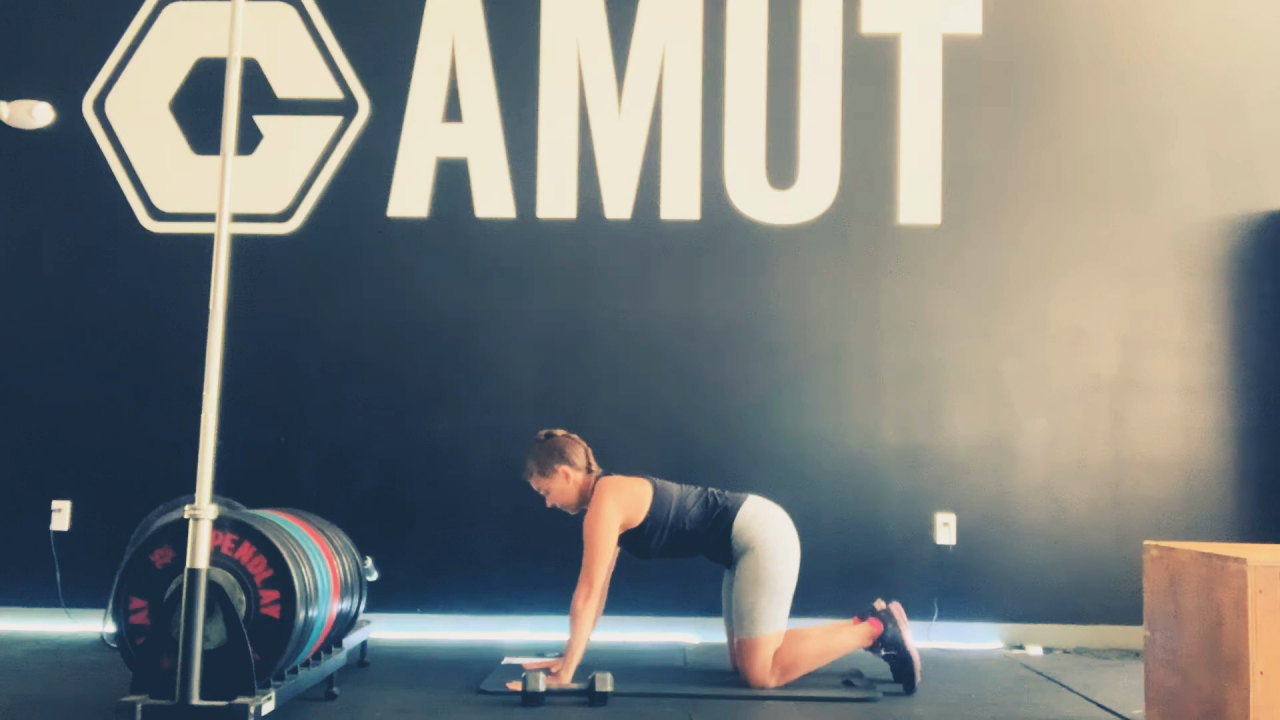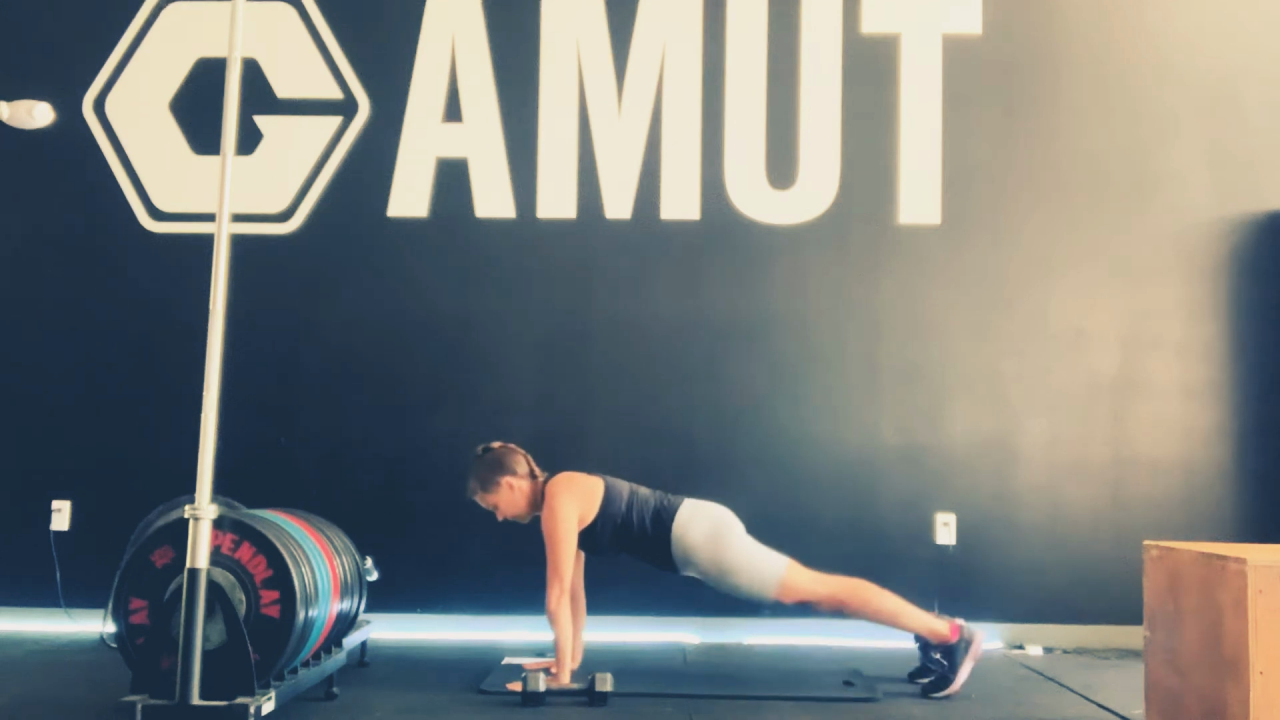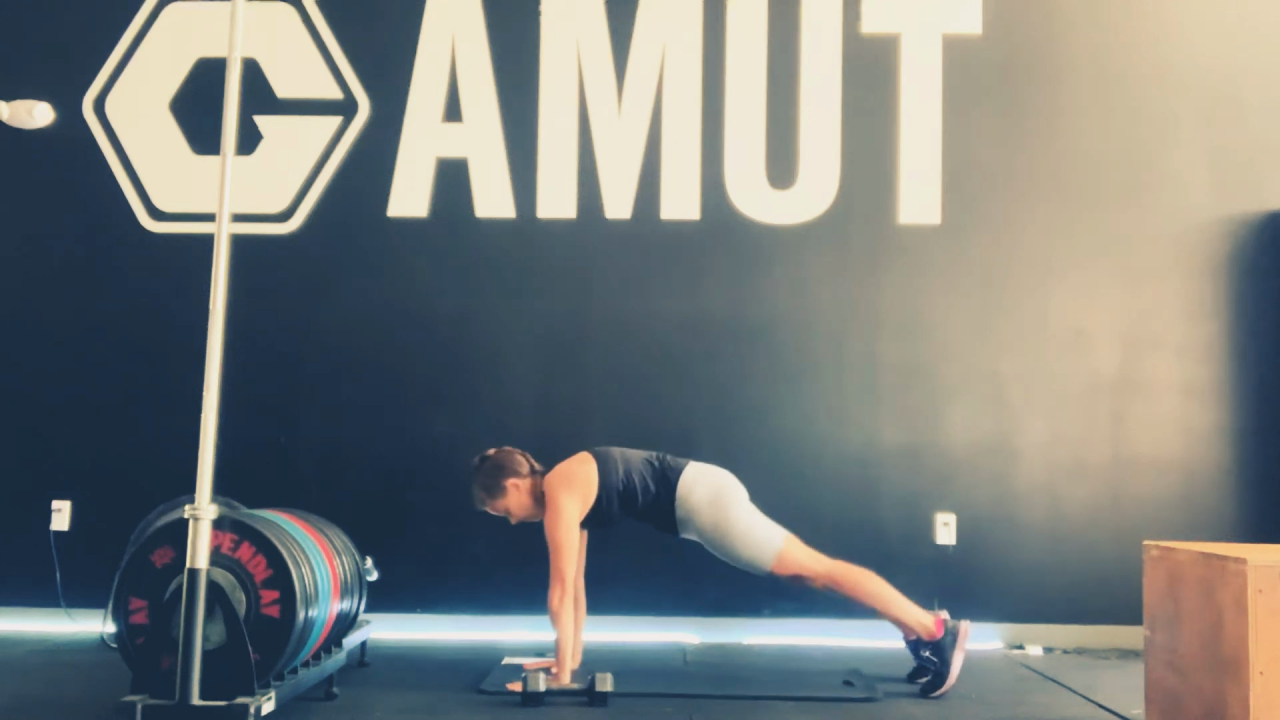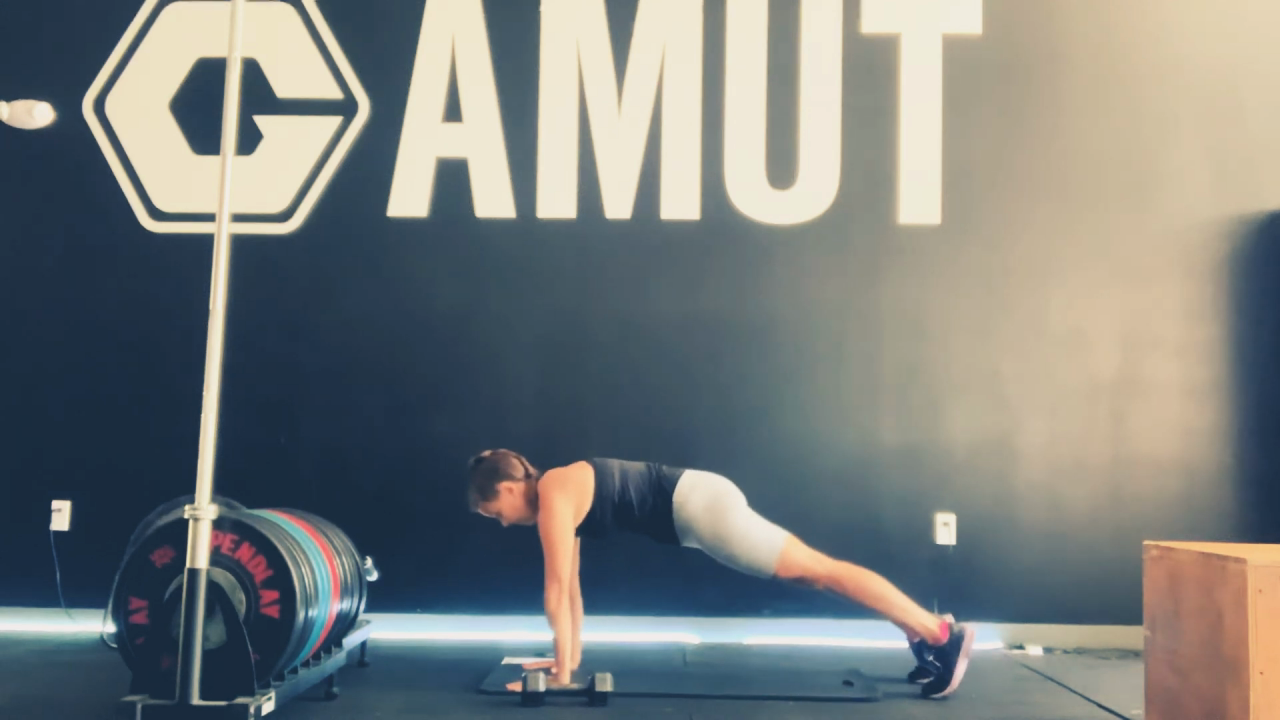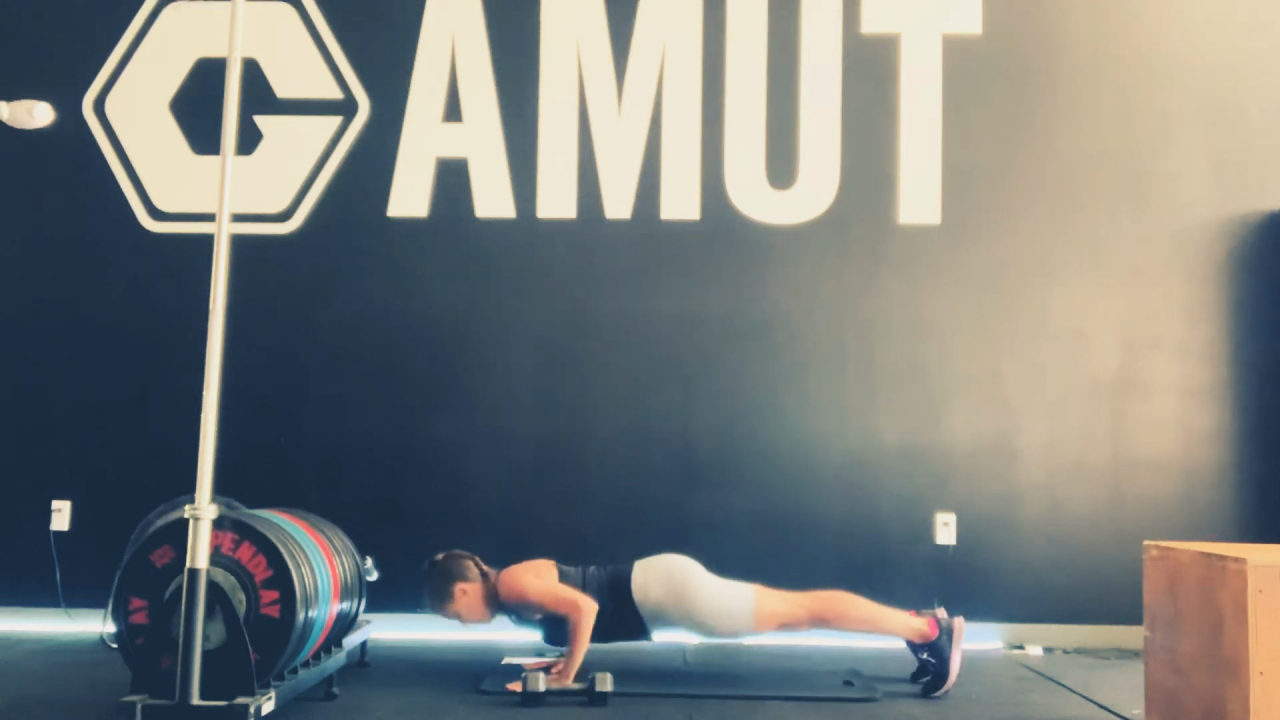
dt=1s
person 1, frame 1
left shoulder: (606, 499)
right shoulder: (607, 498)
left elbow: (587, 594)
right elbow: (597, 591)
left wrist: (566, 672)
right wrist: (567, 657)
left hip: (761, 535)
right hip: (747, 538)
left knee: (761, 675)
right knee: (743, 664)
left ankle: (876, 630)
right ankle: (864, 625)
person 1, frame 2
left shoulder: (558, 498)
right shoulder: (564, 498)
left elbow: (558, 593)
right elbow: (573, 588)
left wrist: (562, 672)
right wrist: (572, 655)
left hip: (697, 538)
right hip: (693, 535)
left knee: (820, 591)
right knee: (816, 592)
left ankle: (949, 636)
right ankle: (936, 635)
person 1, frame 3
left shoulder: (559, 492)
right shoulder: (567, 491)
left elbow: (561, 588)
right elbow: (574, 583)
left wrist: (563, 671)
right wrist: (573, 655)
left hip: (700, 499)
right hip: (695, 498)
left knee: (815, 569)
right knee: (808, 573)
left ankle: (935, 631)
right ankle: (920, 634)
person 1, frame 4
left shoulder: (552, 496)
right shoulder: (560, 495)
left elbow: (557, 590)
right elbow: (569, 583)
left wrist: (563, 669)
right wrist: (572, 653)
left hip: (696, 507)
right hip: (692, 504)
left knee: (817, 570)
right knee: (811, 574)
left ankle: (941, 636)
right ankle: (923, 637)
person 1, frame 5
left shoulder: (510, 586)
right shoulder: (520, 578)
left elbow: (584, 607)
left wrist: (569, 672)
right wrist: (564, 654)
left hip: (663, 591)
right hip: (658, 584)
left knee: (800, 611)
right knee: (795, 612)
left ankle: (931, 630)
right ankle: (920, 626)
